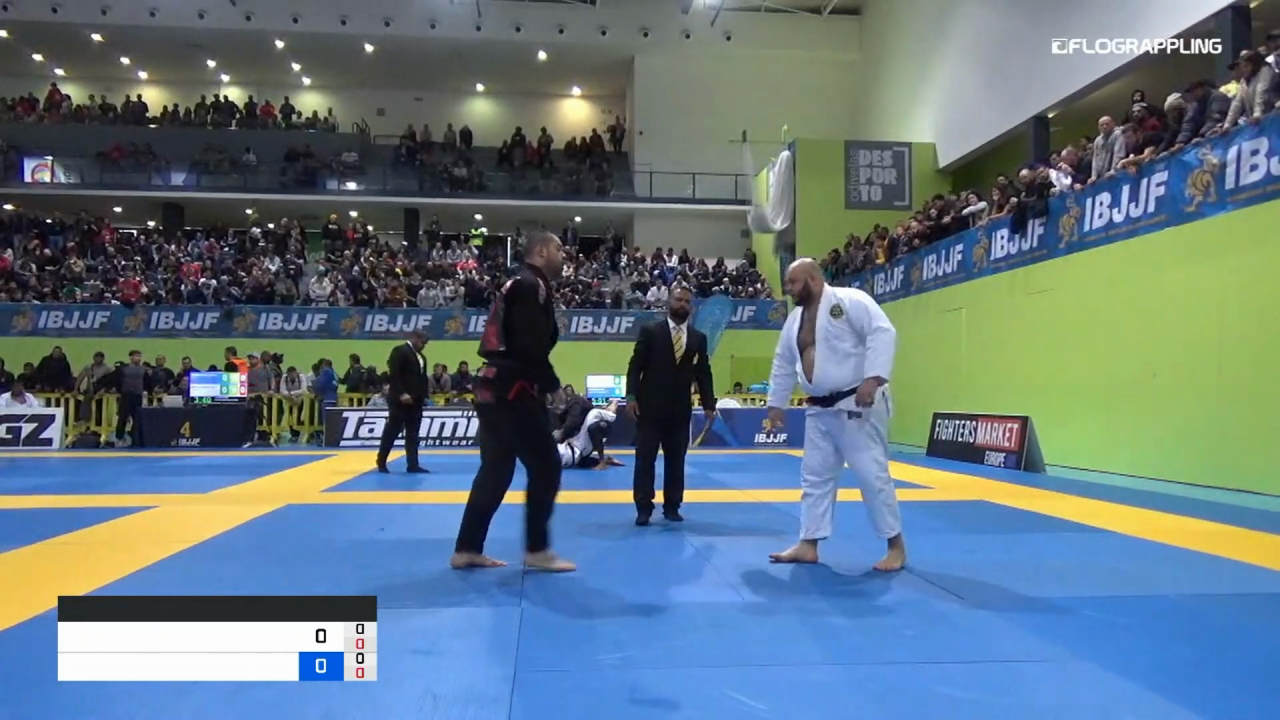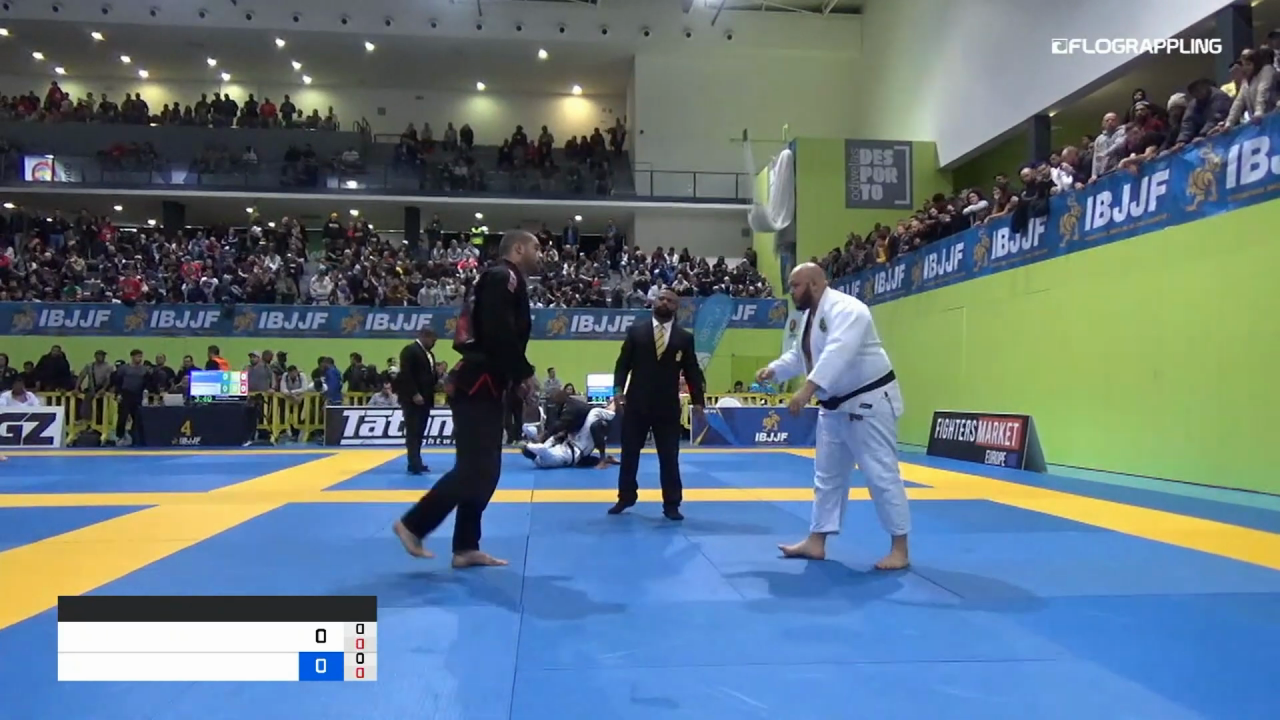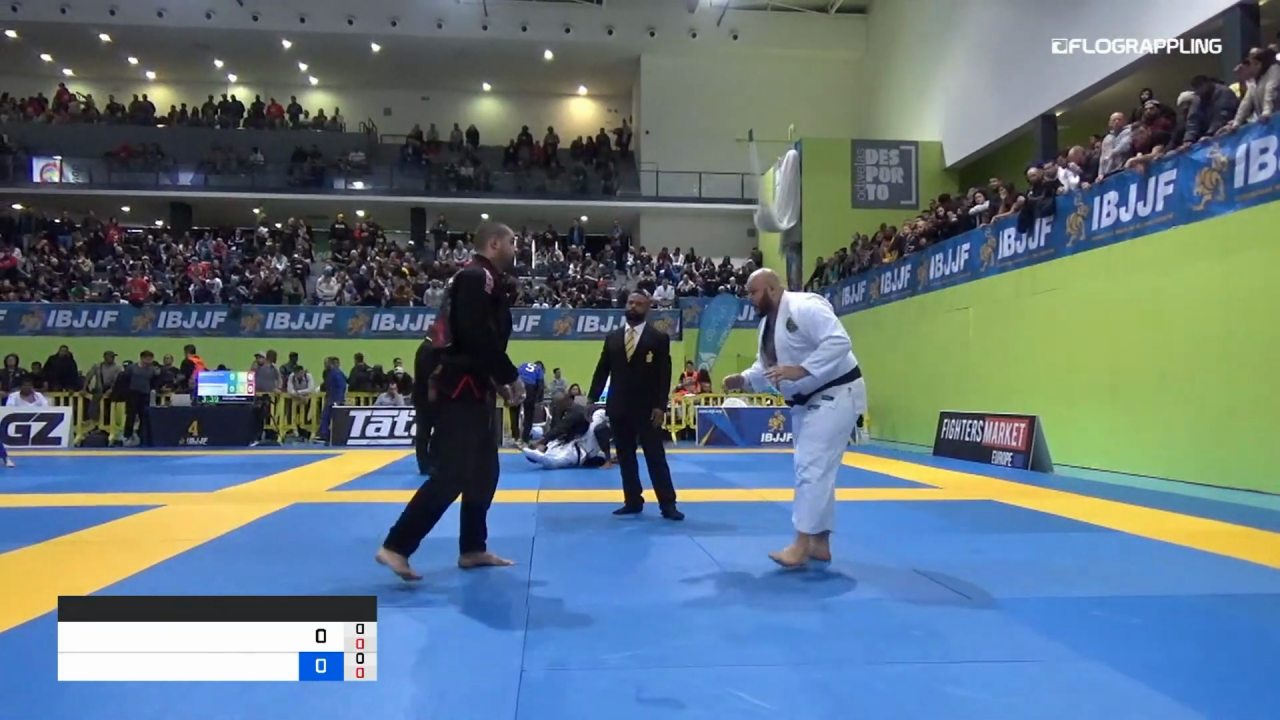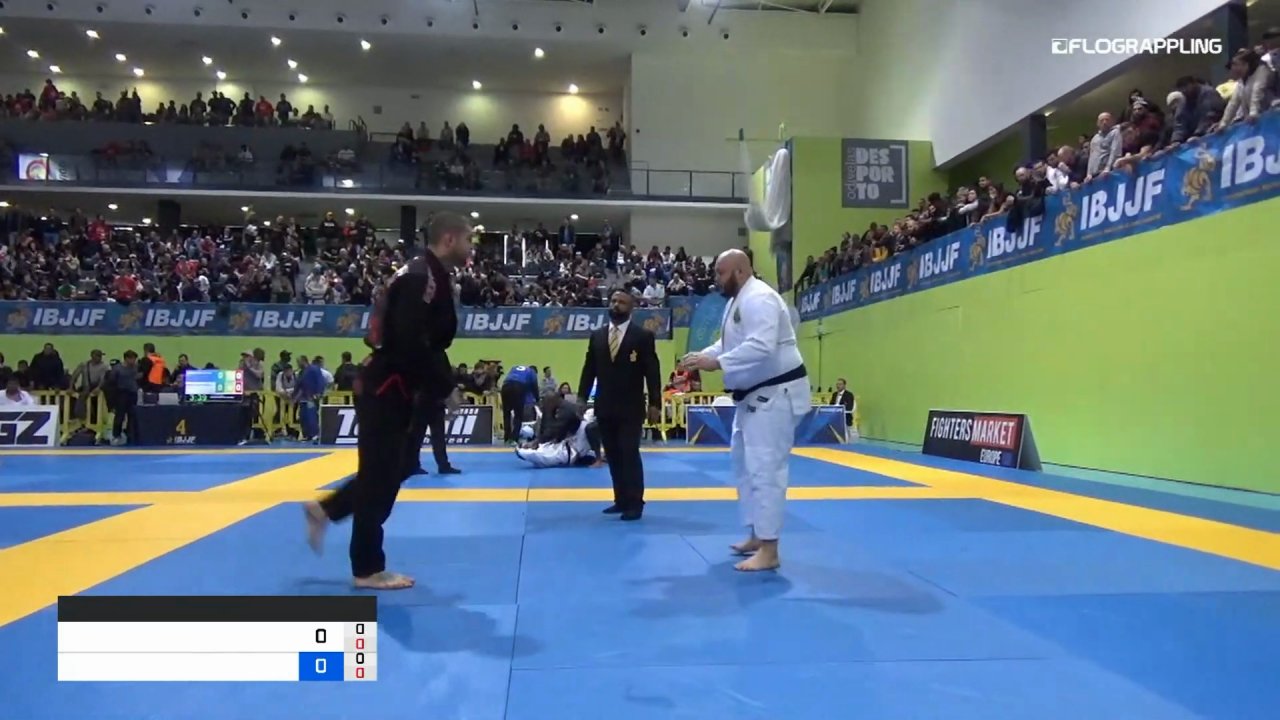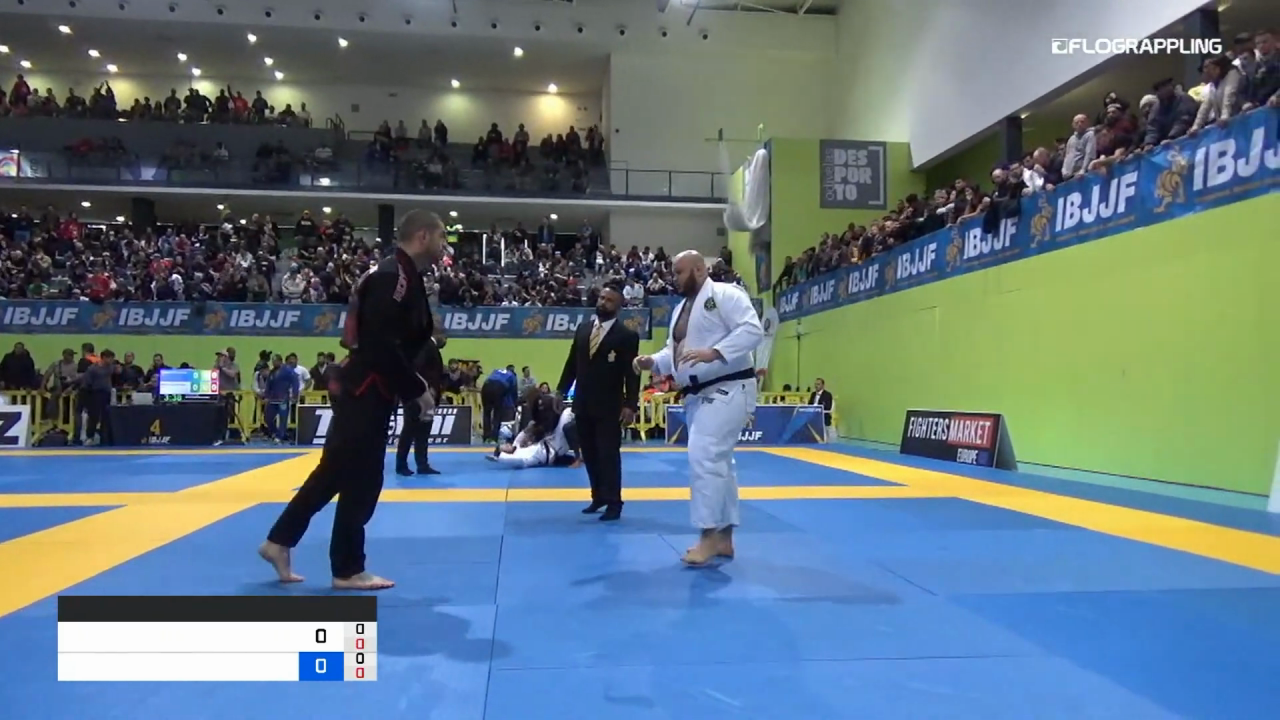
dt=0.5s
person 1, frame 1
left shoulder: (520, 286)
right shoulder: (531, 286)
right elbow: (530, 346)
left wrist: (541, 385)
right wrist: (551, 384)
left hip: (497, 386)
right hip: (511, 389)
left knee: (496, 469)
right knee: (546, 466)
left ankle: (468, 549)
right ankle: (538, 550)
person 1, frame 2
left shoulder: (506, 282)
right shoulder: (503, 278)
right elbow: (499, 334)
left wrist: (516, 377)
right wrist: (523, 372)
left hip: (483, 385)
right hip: (478, 385)
left knee: (482, 469)
right knee: (478, 469)
left ankle: (466, 548)
right ankle: (413, 524)
person 1, frame 3
left shoulder: (479, 279)
right shoulder: (477, 278)
right elbow: (479, 337)
left wrist: (498, 379)
right wrist: (508, 375)
left hip: (470, 388)
right hip: (460, 390)
left knee: (483, 471)
right knee: (452, 474)
left ankle: (473, 548)
right ankle: (396, 548)
person 1, frame 4
left shoulder: (427, 276)
right shoulder: (424, 279)
right elbow: (413, 345)
left wrist: (438, 380)
right wrist: (444, 390)
left hip: (392, 386)
right hip: (388, 388)
left knee: (396, 466)
right knee: (383, 475)
left ankle: (326, 509)
right ankle: (368, 569)
person 1, frame 5
left shoulder: (400, 275)
right shoulder: (391, 278)
right elbow: (381, 346)
left wrist: (411, 382)
right wrist: (415, 391)
left hip: (363, 385)
right hip: (366, 388)
left knee: (337, 471)
right knee: (362, 480)
left ankle: (280, 541)
right ankle: (348, 571)
person 2, frame 1
left shoulder: (851, 300)
right shoulder: (795, 319)
left elbow: (882, 334)
right elbow: (784, 363)
left wrist: (872, 379)
right wrist: (775, 402)
left hip: (859, 405)
right hip: (820, 409)
left knee: (871, 475)
right knee: (815, 477)
left ankle: (896, 547)
right ankle: (807, 545)
person 2, frame 2
left shoulder: (843, 309)
right shoulder: (811, 315)
left elbow: (839, 352)
right elbow: (800, 354)
left wrist: (808, 387)
right wrist: (774, 369)
left hip: (868, 402)
right hip: (835, 406)
left knee: (880, 473)
right knee: (828, 474)
left ankle: (900, 547)
right ankle: (816, 541)
person 2, frame 3
left shoulder: (806, 306)
right shoulder: (767, 321)
left elbow: (838, 342)
right elbow: (765, 364)
left wrist: (801, 370)
right wrist: (744, 379)
left hip: (836, 395)
right hip: (808, 400)
left knee: (813, 466)
right knee: (813, 467)
left ankle: (801, 545)
right ankle: (820, 543)
person 2, frame 4
left shoulder: (758, 300)
right shoulder: (739, 300)
left elbow: (760, 348)
right elbow: (730, 342)
left wrist: (716, 363)
right wrist: (704, 355)
left hip: (777, 394)
right hip: (757, 394)
left knee: (764, 469)
right knee: (743, 463)
left ankle: (769, 550)
right ankle: (758, 534)
person 2, frame 5
left shoulder: (726, 294)
right shoulder: (682, 308)
left elbow: (751, 330)
right elbow: (674, 350)
left wrist: (714, 352)
right wrist: (652, 361)
left hip: (726, 391)
right hip: (698, 394)
left knee: (704, 460)
right knee: (716, 464)
left ankle: (708, 538)
right ankle: (723, 538)
person 3, frame 1
left shoulder: (699, 338)
right shoulder: (650, 331)
left elbow: (704, 374)
right elbow: (636, 365)
left wrist: (708, 405)
right wrist: (631, 395)
left hip: (680, 408)
right hip: (650, 406)
left knee: (676, 459)
right knee: (645, 456)
left ankle: (672, 506)
right ankle: (644, 507)
person 3, frame 2
left shoulder: (685, 337)
right shoulder: (636, 331)
left elbow: (693, 371)
right elbow: (623, 363)
left wrist: (698, 400)
right wrist: (619, 389)
left hip: (667, 406)
right hip: (636, 403)
left knee: (669, 457)
right knee: (629, 452)
left ankle: (671, 504)
right ankle: (626, 497)
person 3, frame 3
left shoulder: (658, 338)
right shoulder: (612, 337)
left elbow: (664, 374)
right elbow: (602, 370)
left wrist: (660, 405)
right wrist: (592, 398)
left hip: (646, 408)
right hip: (618, 407)
left knee: (655, 455)
right knee: (625, 456)
left ankle: (667, 503)
right ankle: (633, 501)
person 3, frame 4
left shoulder: (643, 336)
right shoulder: (597, 336)
left elbow: (652, 372)
right elbow: (589, 369)
left wrist: (654, 403)
right wrist: (582, 397)
left hip: (631, 407)
right hip: (605, 406)
left knee: (630, 453)
right knee: (613, 455)
left ankle: (634, 503)
right ankle: (621, 500)
person 3, frame 5
left shoulder: (626, 336)
right shoulder: (582, 329)
left elbow: (632, 374)
right elbow: (572, 362)
left wrist: (630, 405)
right wrist: (561, 390)
left hip: (609, 406)
right hip: (583, 404)
left knee: (609, 454)
right knee: (588, 453)
left ankle: (613, 504)
right ankle: (598, 496)
